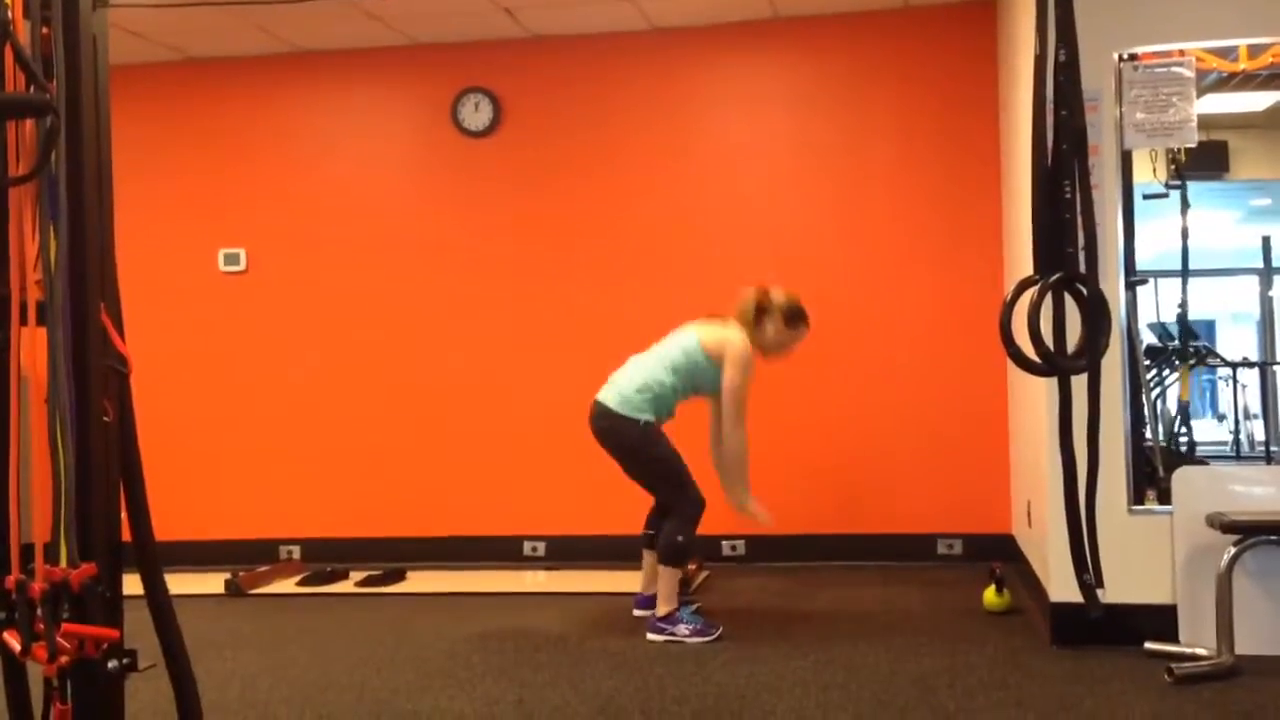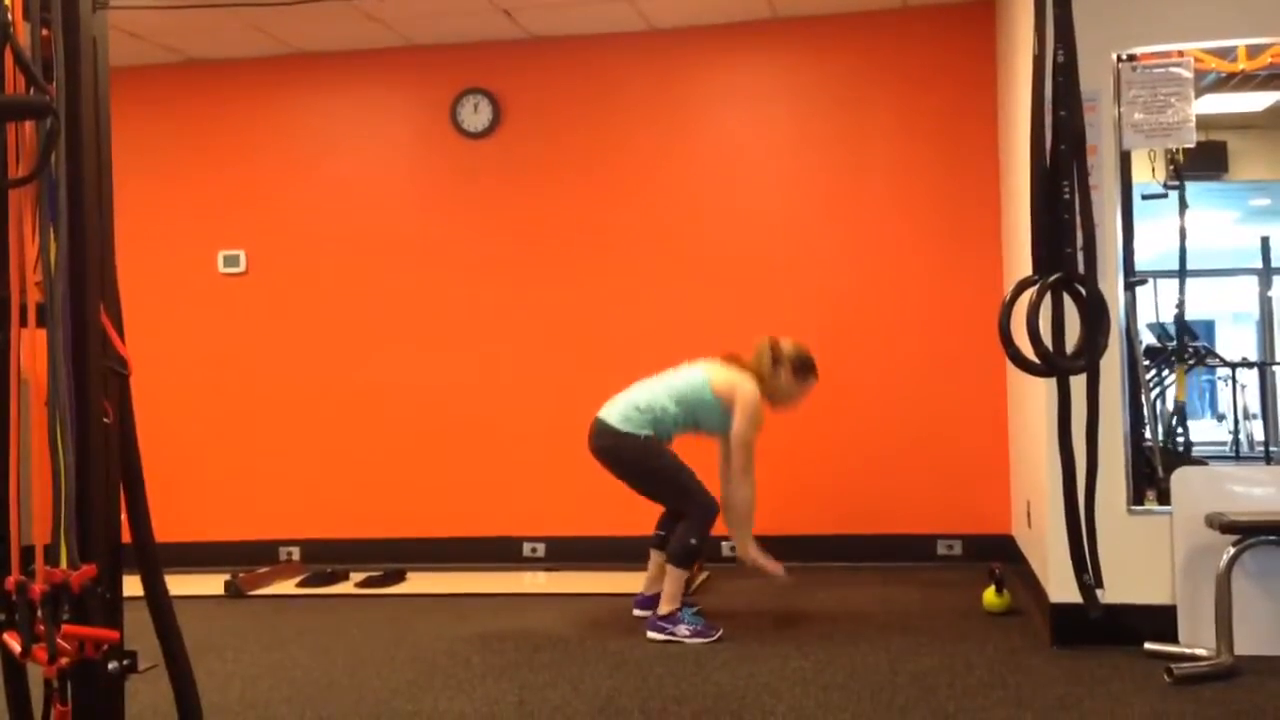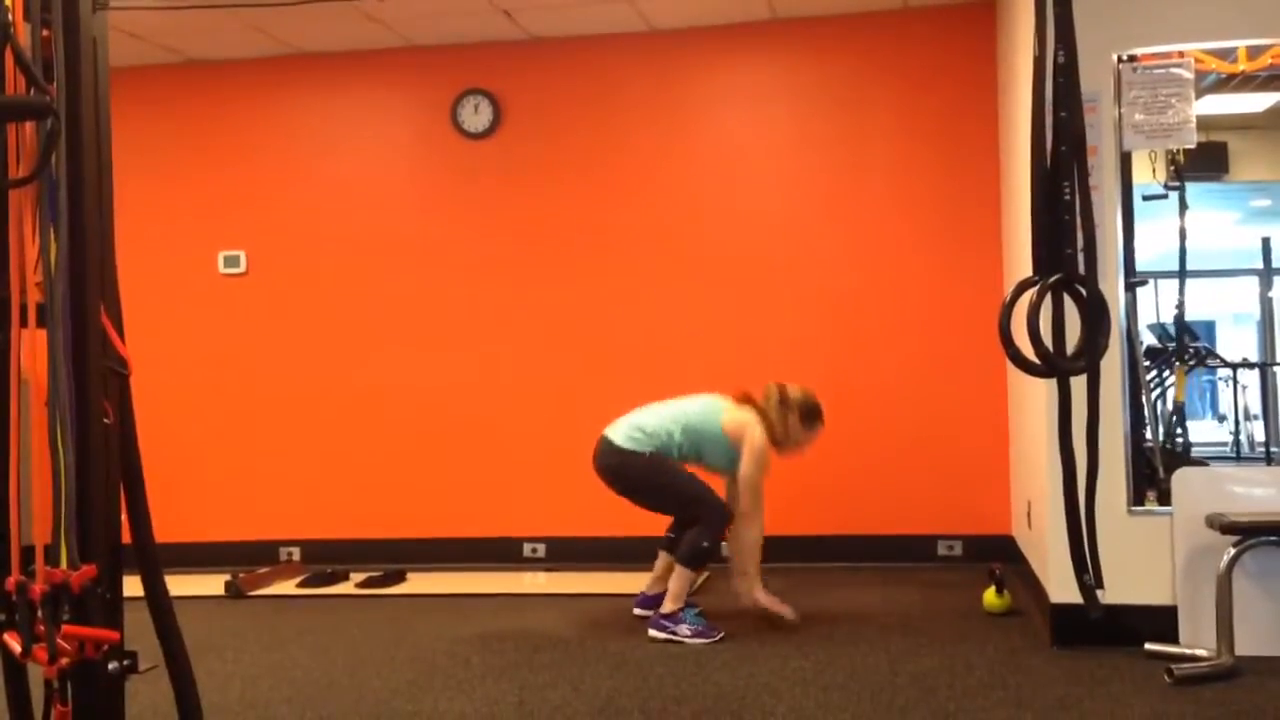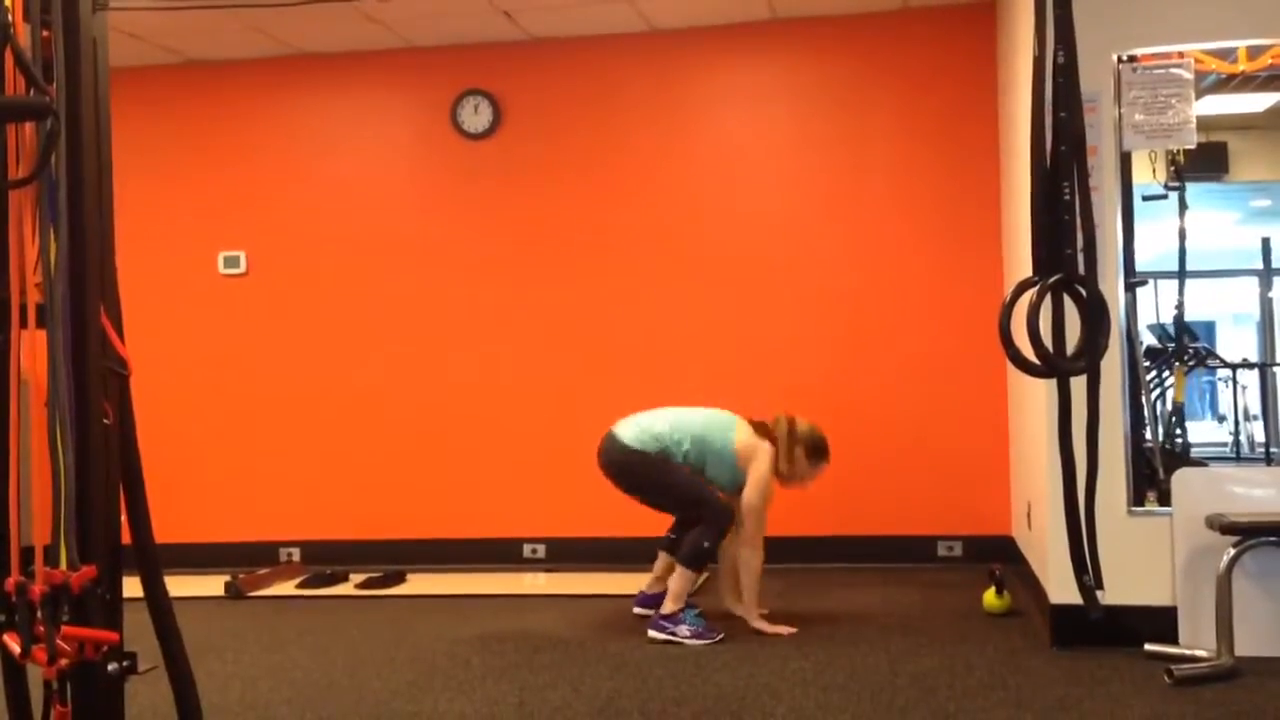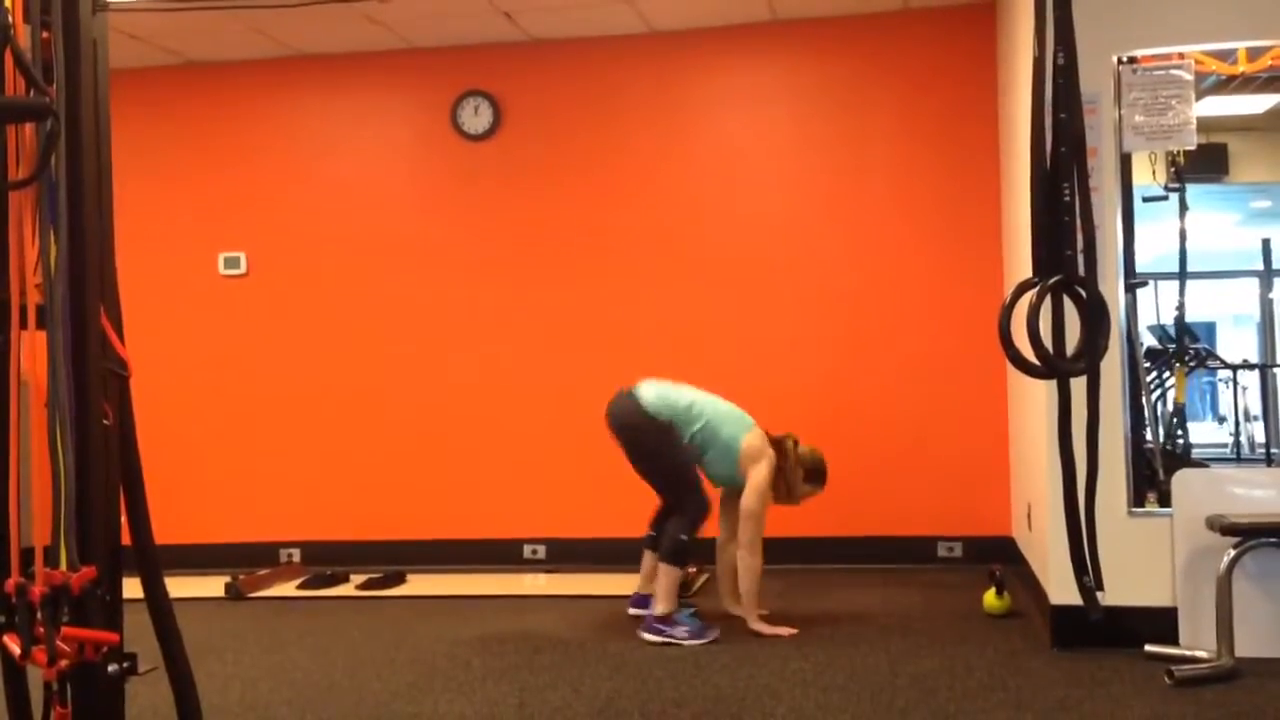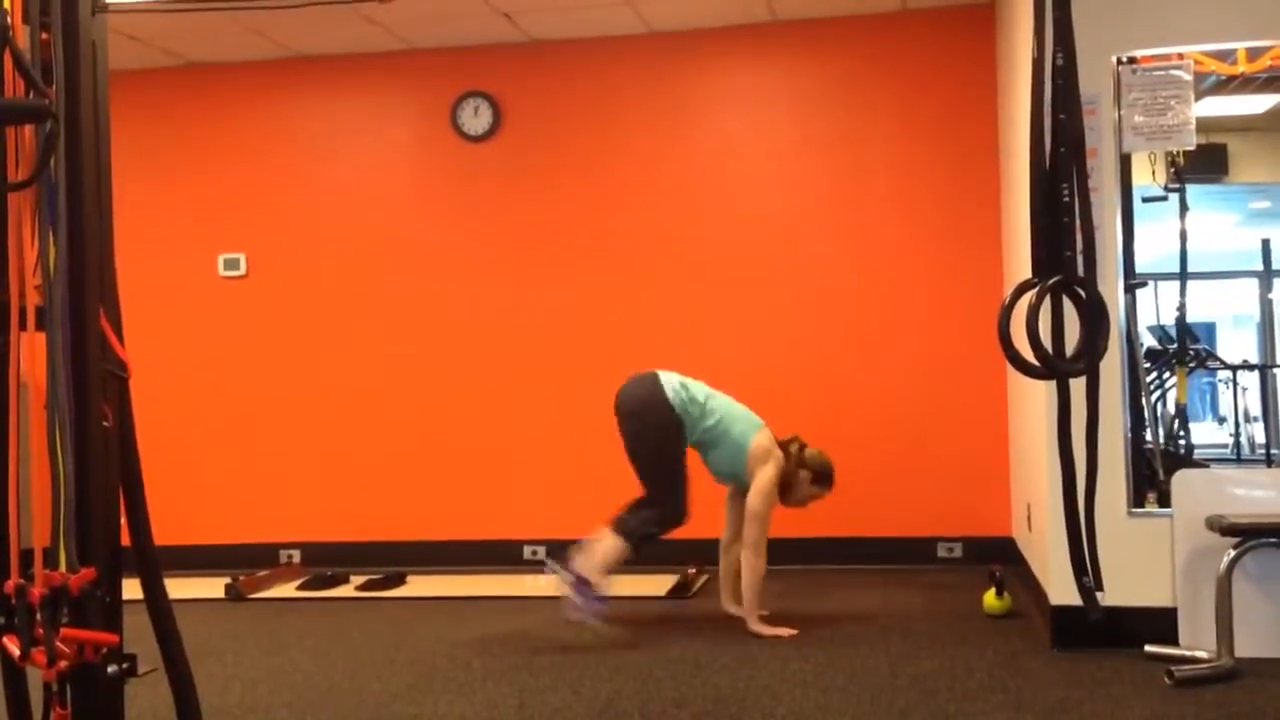
dt=0.1s
person 1, frame 1
left shoulder: (726, 340)
right shoulder: (739, 346)
left elbow: (721, 431)
right elbow: (732, 432)
left wrist: (732, 489)
right wrist: (743, 497)
left hip: (615, 410)
right hip: (624, 416)
left knee: (669, 500)
right knee: (687, 503)
left ankle: (650, 599)
right ankle: (665, 617)
person 1, frame 2
left shoulder: (734, 383)
right shoulder: (749, 395)
left elbow: (730, 474)
right elbow: (741, 478)
left wrist: (739, 535)
right wrist: (747, 545)
left hip: (614, 429)
right hip: (625, 435)
left knee: (683, 506)
right knee: (700, 510)
left ankle: (650, 594)
right ankle: (666, 616)
person 1, frame 3
left shoulder: (745, 426)
right shoulder: (755, 436)
left elbow: (735, 513)
right elbow: (747, 519)
left wrist: (740, 576)
right wrist: (754, 588)
left hip: (619, 447)
right hip: (627, 454)
left knee: (695, 512)
right knee: (711, 514)
left ankle: (654, 593)
right ankle: (670, 616)
person 1, frame 4
left shoulder: (748, 452)
right shoulder: (762, 460)
left elbow: (736, 536)
right elbow: (751, 544)
left wrist: (732, 599)
right wrist: (753, 615)
left hip: (624, 445)
right hip: (632, 452)
left knee: (700, 514)
right knee: (714, 516)
left ankle: (652, 594)
right ankle: (670, 616)
person 1, frame 5
left shoulder: (748, 463)
right shoulder: (761, 464)
left elbow: (730, 538)
right elbow: (747, 547)
left wrist: (730, 600)
right wrist: (753, 618)
left hip: (634, 406)
right hip: (639, 414)
left knee: (679, 504)
right knee: (692, 507)
left ankle: (645, 593)
right ankle: (661, 617)
person 1, frame 6
left shoulder: (752, 466)
right shoulder: (772, 468)
left elbow: (732, 541)
right elbow: (752, 549)
left wrist: (730, 602)
right wrist: (753, 620)
left hip: (650, 395)
right hip: (655, 402)
left knee: (659, 500)
right knee: (668, 508)
left ankle: (584, 562)
right ankle: (588, 582)
